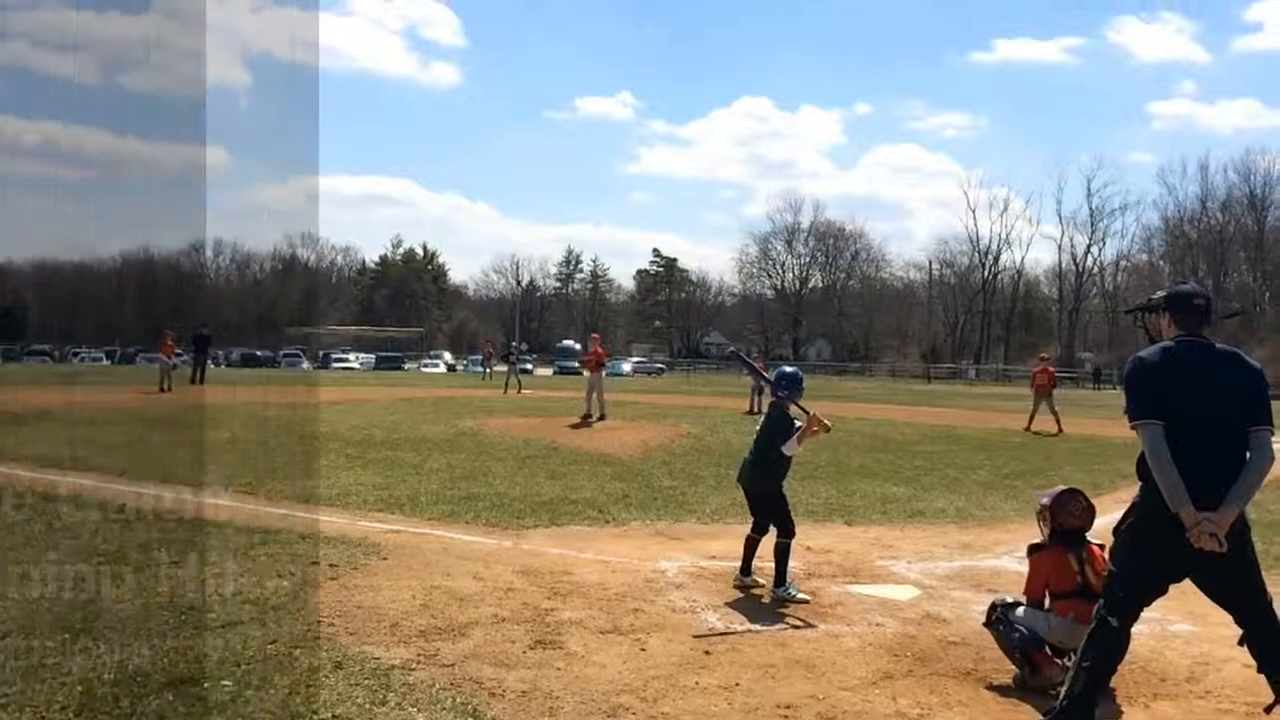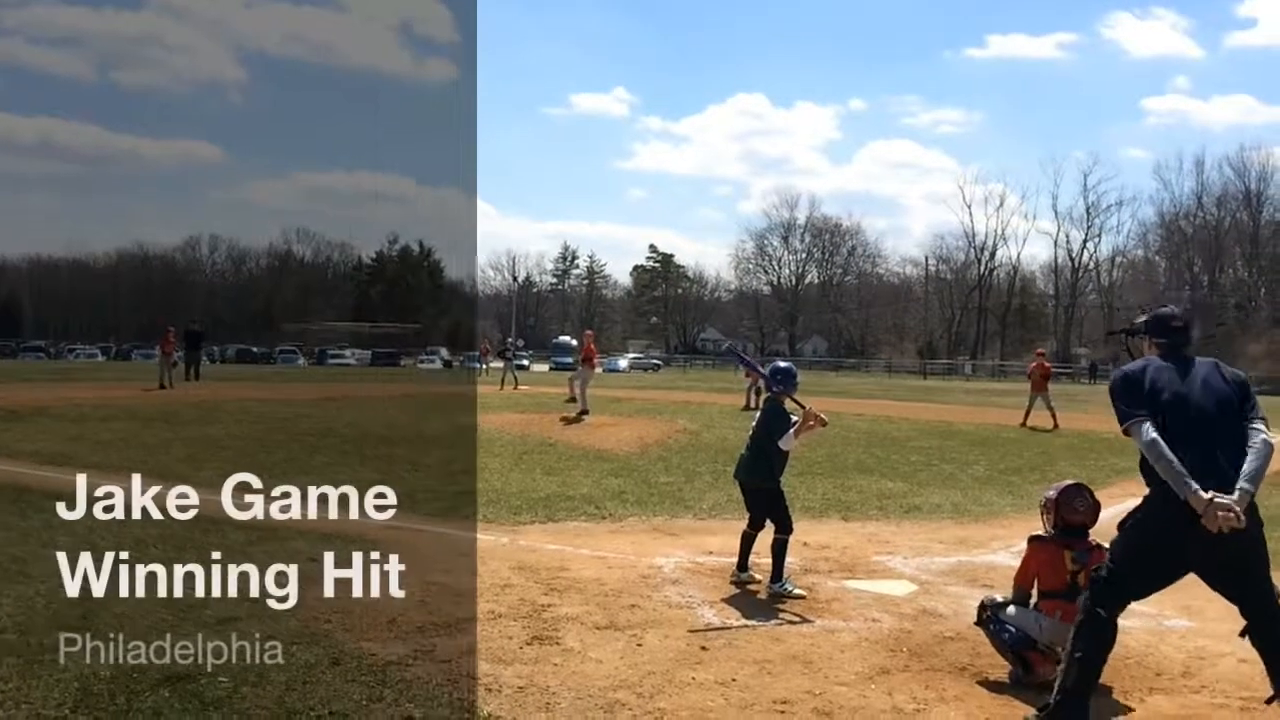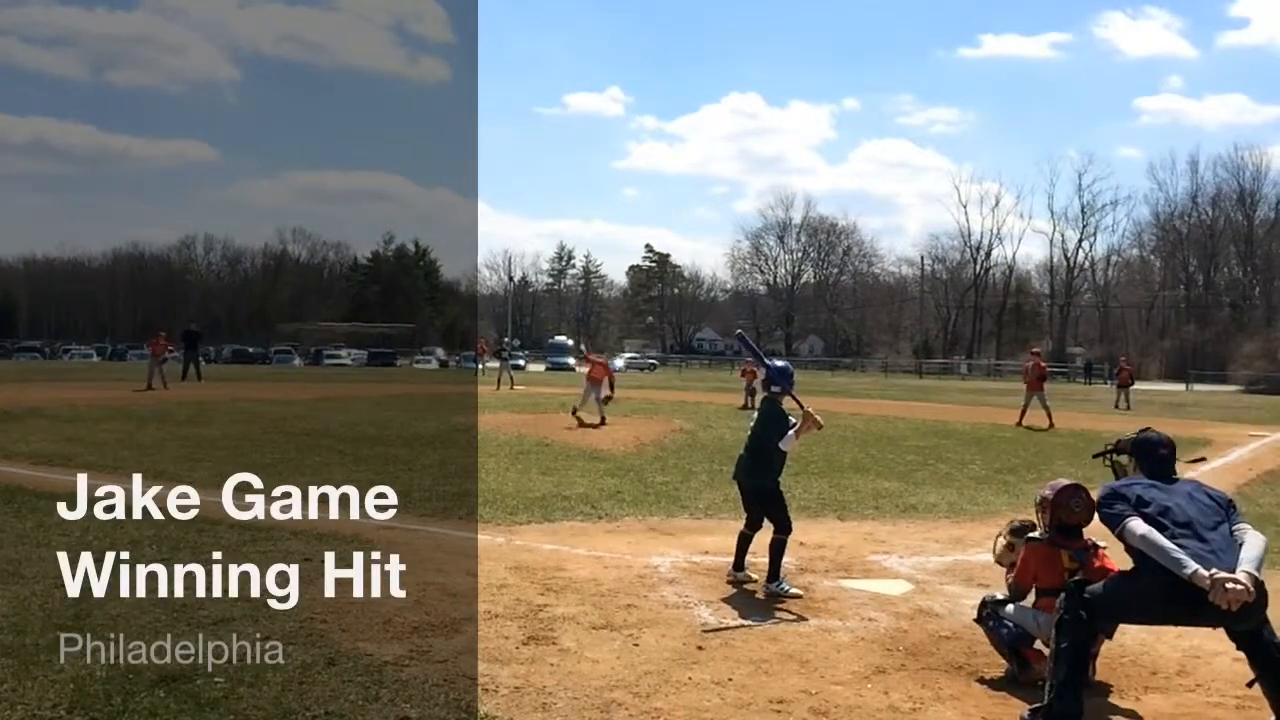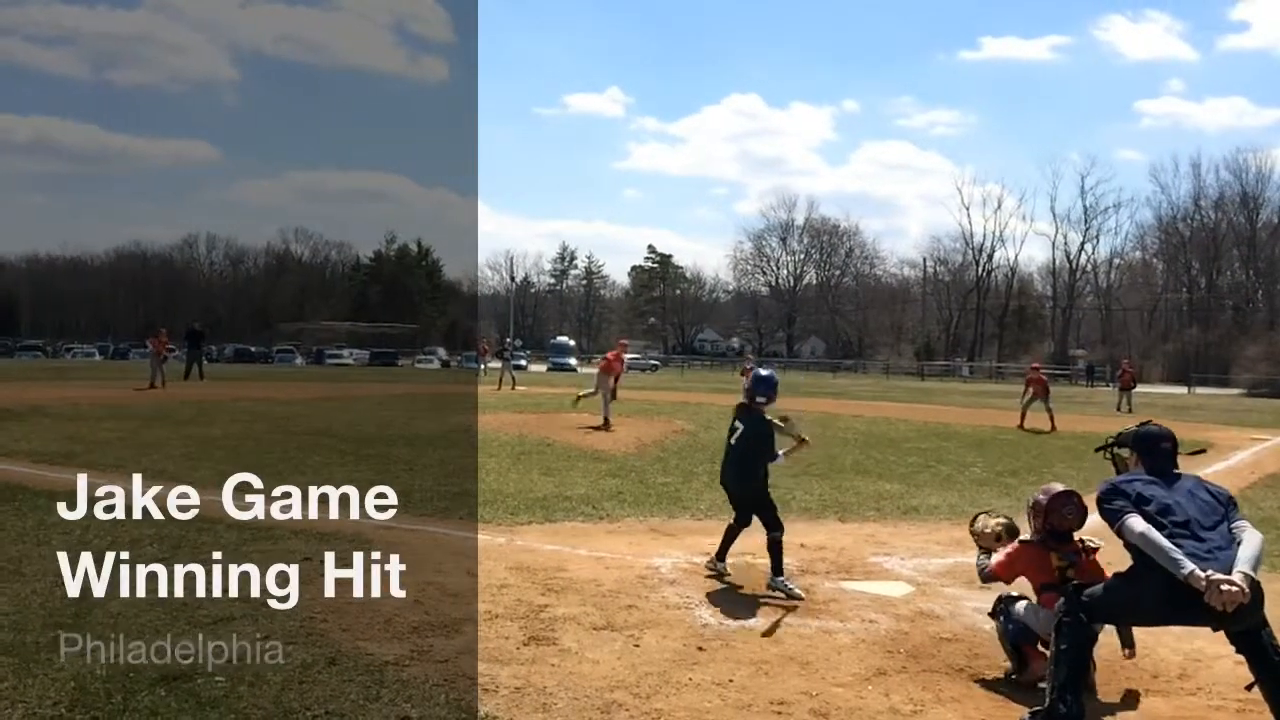
dt=0.7s
person 1, frame 1
left shoulder: (1147, 364)
left elbow: (1154, 446)
left wrist: (1186, 516)
right wrist: (1224, 515)
left hip: (1161, 515)
right hip: (1225, 519)
left knee: (1114, 616)
person 1, frame 2
left shoulder: (1131, 376)
right shoulder: (1230, 376)
left elbow: (1149, 441)
left wrist: (1199, 499)
right wrist: (1240, 497)
left hip: (1172, 512)
right hip: (1238, 514)
left knee: (1102, 601)
person 1, frame 3
left shoulder: (1117, 492)
right shoulder: (1210, 493)
left elbow: (1141, 534)
right elbow: (1254, 537)
left wrist: (1199, 577)
right wrist: (1245, 580)
left hip: (1179, 591)
right hip: (1241, 592)
left knee: (1077, 605)
person 1, frame 4
left shoulder: (1117, 488)
right shoulder: (1213, 490)
left elbow: (1141, 532)
right elbow: (1251, 536)
left wrist: (1196, 578)
right wrist: (1241, 579)
left hip: (1172, 589)
right hip: (1237, 593)
left knee: (1075, 608)
right knee: (1248, 617)
person 2, frame 1
left shoulder: (776, 411)
right shoulder: (781, 416)
left elbow: (795, 433)
right elbow: (788, 449)
left wrist: (815, 429)
right wrist: (808, 430)
left hip: (753, 477)
right hip: (764, 481)
left knee: (761, 524)
right knee: (786, 529)
left ankle: (744, 574)
right ankle: (780, 587)
person 2, frame 2
left shoulder: (770, 407)
right shoulder: (777, 411)
left elbow: (791, 428)
right elbow: (785, 443)
left wrist: (811, 423)
right wrist: (804, 422)
left hip: (749, 473)
right hip: (762, 477)
left knee: (757, 520)
right knee: (783, 525)
left ankle: (741, 570)
right ankle: (777, 582)
person 2, frame 3
left shoulder: (768, 407)
right shoulder: (774, 411)
left elbow: (789, 429)
right elbow: (785, 444)
left wrist: (808, 424)
right wrist: (804, 424)
left hip: (747, 474)
right hip: (761, 478)
left knee: (754, 520)
right knee: (783, 526)
left ankle: (737, 570)
right ankle: (773, 582)
person 2, frame 4
left shoulder: (741, 409)
right shoulder: (765, 427)
right elbow: (773, 459)
left wrist: (776, 426)
right wrist: (795, 448)
left hip: (730, 477)
right hip: (751, 481)
left knee: (742, 519)
right knee: (774, 526)
left ankle: (717, 560)
right ankle: (778, 578)
person 3, frame 1
left shoulder: (1043, 554)
right shoulder: (1097, 552)
left elbow: (1034, 605)
left hip: (1065, 629)
left knee: (1000, 611)
left ankle: (1043, 670)
person 3, frame 2
left shoulder: (1040, 546)
right shoulder: (1100, 553)
left elbow: (1020, 597)
left hip: (1051, 630)
left knee: (990, 609)
left ankle: (1035, 666)
person 3, frame 3
left shoulder: (1036, 546)
right shoulder: (1095, 551)
left elbow: (1016, 594)
left wrist: (1012, 564)
right wrist: (1101, 633)
left hip: (1050, 628)
left knee: (990, 606)
left ankle: (1030, 664)
person 3, frame 4
left shoulder: (1027, 549)
right shoulder: (1086, 553)
left elbow: (986, 574)
left wrist: (985, 550)
right wrist: (1128, 642)
left hip: (1051, 623)
left knee: (1006, 606)
left ankle: (1030, 664)
